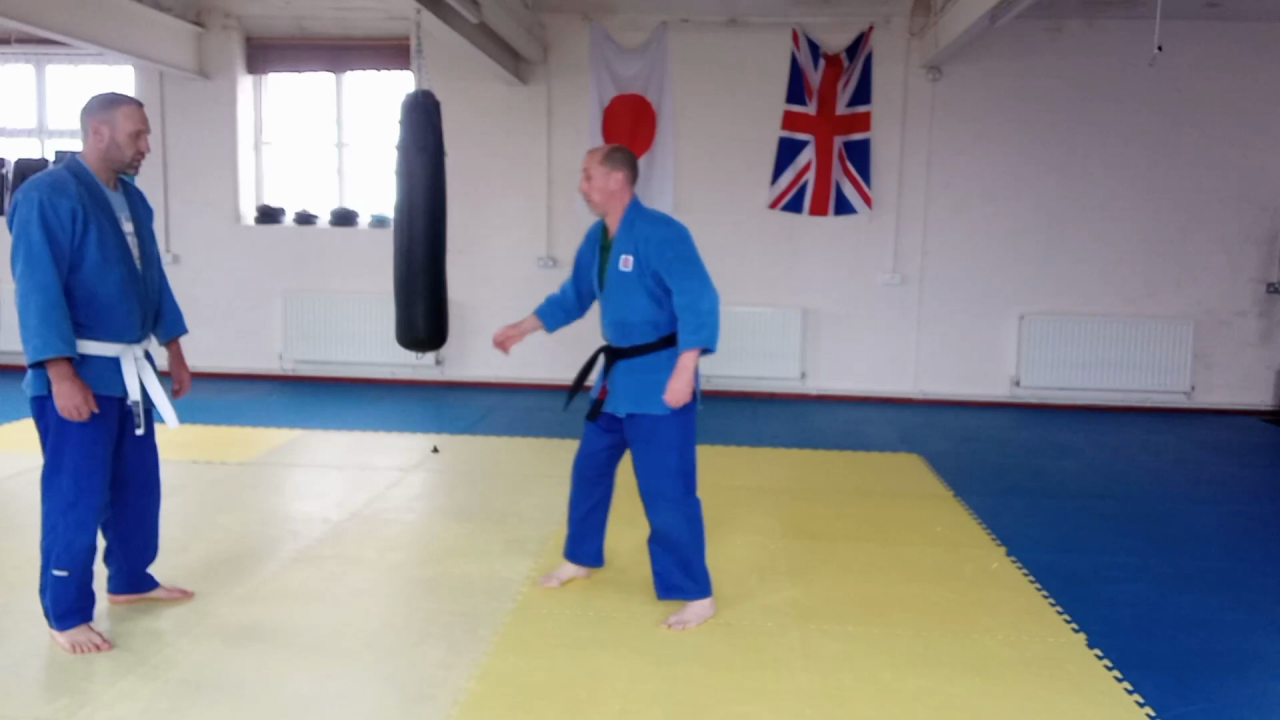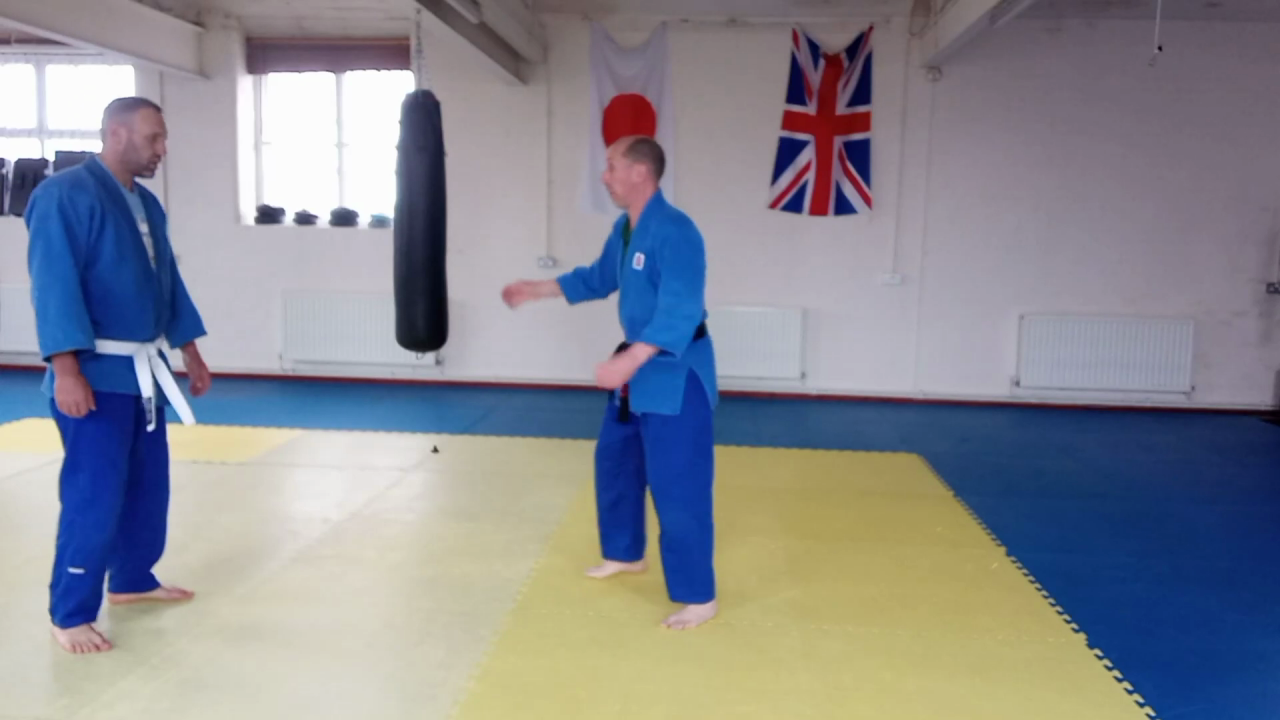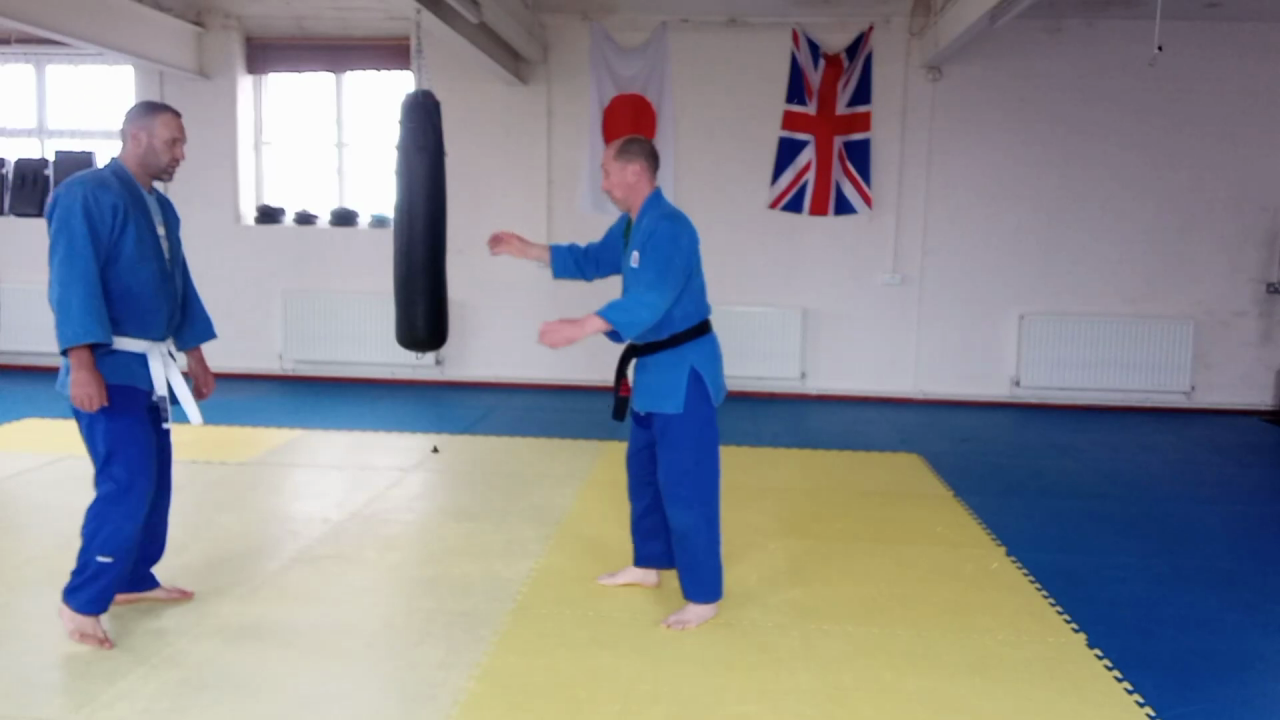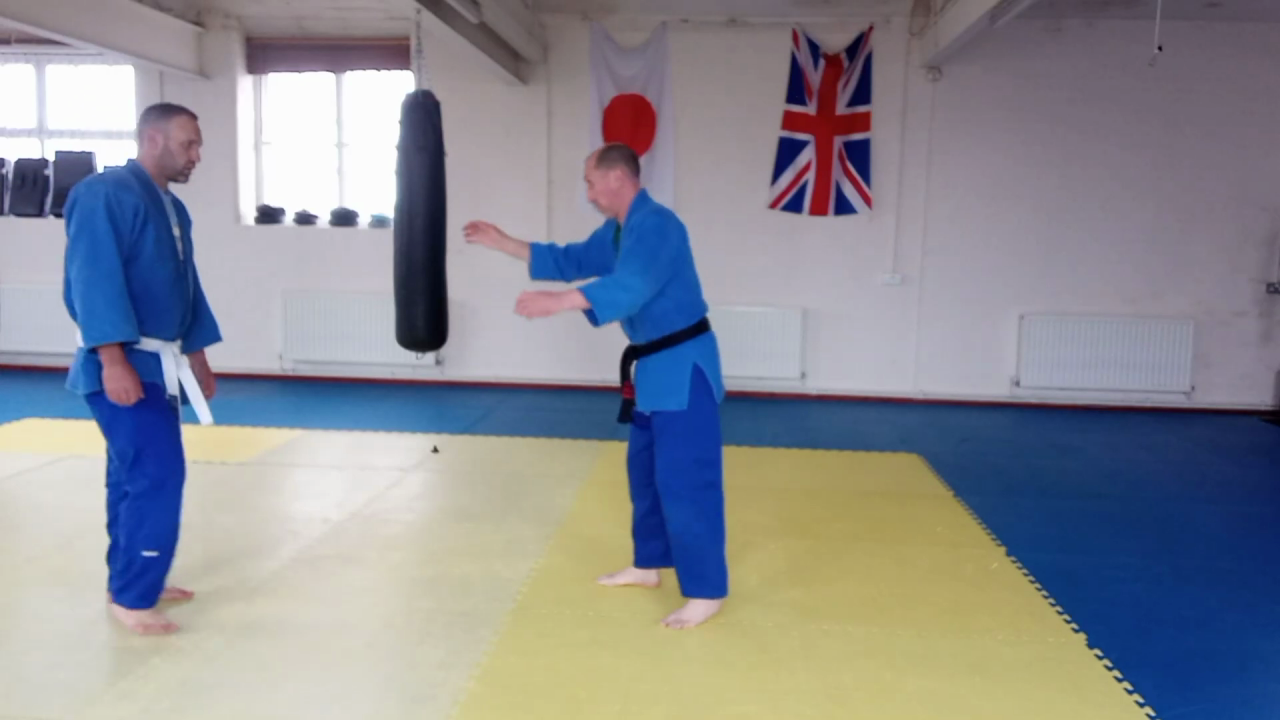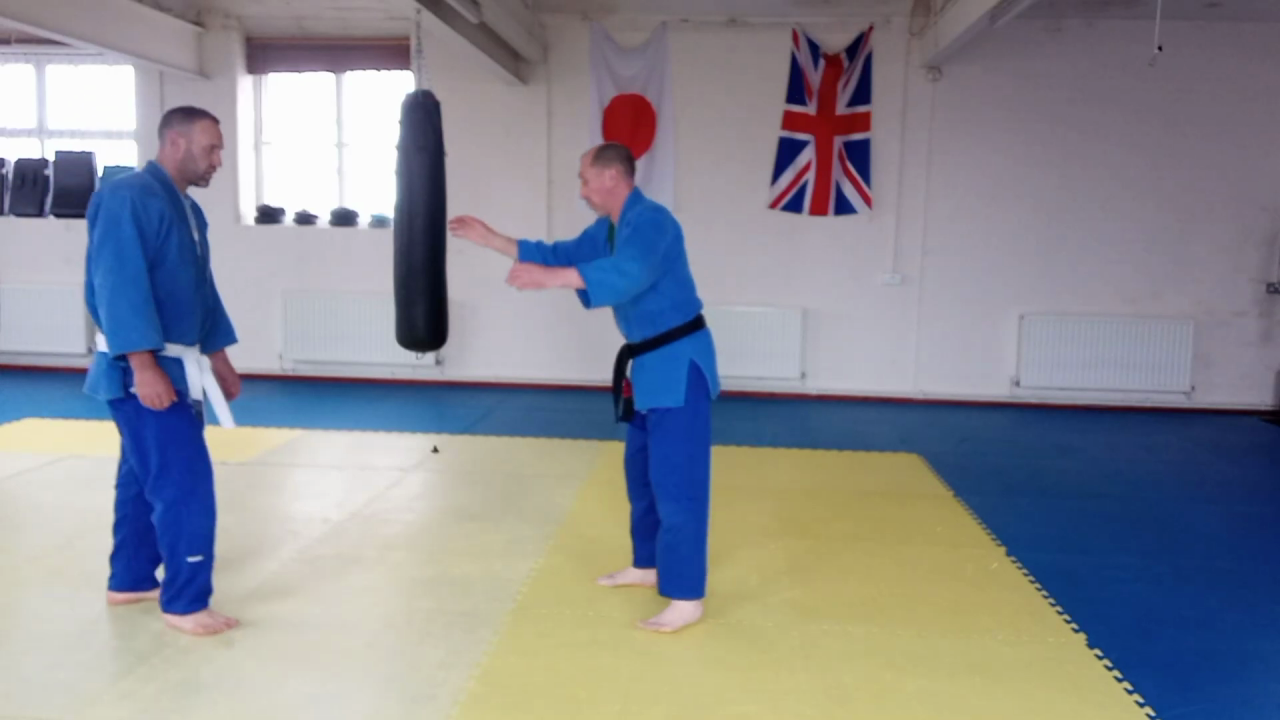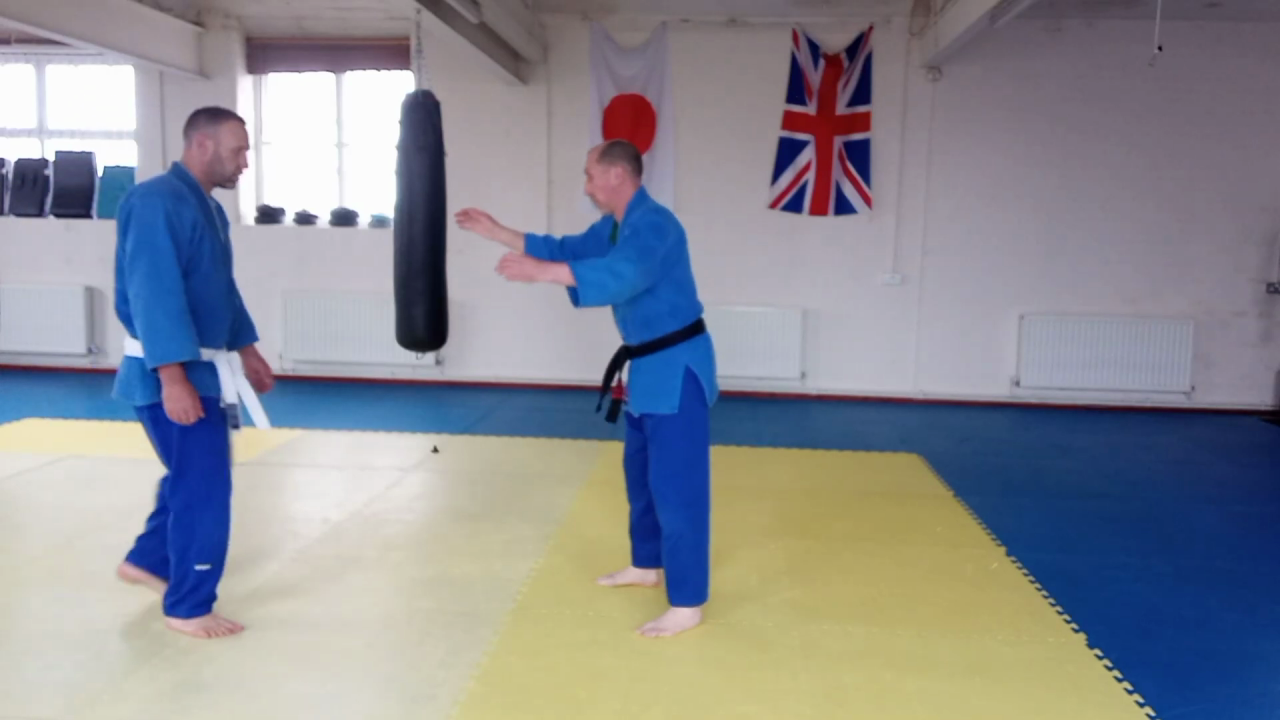
dt=0.2s
person 1, frame 1
left shoulder: (132, 199)
right shoulder: (46, 195)
left elbow: (152, 278)
right elbow: (39, 292)
left wrist: (173, 349)
right wrist: (61, 374)
left hip: (127, 367)
right hip: (77, 372)
left knee: (138, 482)
right knee: (76, 495)
left ankle: (131, 580)
right ankle: (67, 615)
person 1, frame 2
left shoulder: (145, 202)
right shoulder: (64, 195)
left elbow: (167, 282)
right elbow: (55, 287)
left wrist: (190, 351)
right wrist: (66, 370)
left hip: (141, 367)
right hip: (93, 372)
left knee: (147, 482)
right knee: (94, 493)
left ankle: (132, 580)
right ankle: (70, 613)
person 1, frame 3
left shoulder: (160, 206)
right shoulder: (87, 194)
left elbow: (178, 285)
right elbow: (74, 284)
left wrist: (195, 355)
right wrist: (81, 363)
left hip: (150, 365)
right hip: (107, 367)
left knee: (151, 481)
right knee: (127, 484)
left ankle: (133, 580)
right ankle: (82, 601)
person 1, frame 4
left shoulder: (172, 208)
right shoulder: (105, 194)
left elbow: (186, 286)
right elbow: (95, 282)
left wrist: (197, 358)
right wrist: (114, 360)
left hip: (159, 362)
right hip: (122, 364)
left knee: (137, 475)
right knee: (157, 474)
left ankle: (137, 579)
right ankle: (133, 595)
person 1, frame 5
left shoulder: (188, 209)
right shoulder: (127, 198)
left elbow: (201, 291)
right elbow: (120, 289)
left wrist: (218, 358)
right wrist: (144, 366)
left hip: (176, 364)
right hip: (142, 369)
left knee: (145, 477)
right knee: (184, 480)
left ankle: (130, 579)
right ankle: (184, 601)
person 1, frame 6
left shoulder: (207, 208)
right shoulder: (156, 202)
right elbow: (154, 297)
left wrist: (247, 352)
right wrist: (173, 378)
left hip: (201, 368)
right hip: (171, 375)
left knee: (193, 477)
right knee: (202, 486)
left ankle: (148, 560)
right ankle: (187, 606)
person 2, frame 1
left shoulder: (661, 234)
right shoulder: (596, 238)
left elbow: (699, 303)
right elbow: (574, 295)
left wrist: (684, 368)
right wrist: (522, 328)
left hip: (661, 374)
right hip: (618, 372)
left knee: (666, 488)
right knee: (591, 467)
left ankle: (696, 595)
right ankle: (580, 558)
person 2, frame 2
left shoulder: (675, 232)
right shoulder: (625, 228)
left elbow: (681, 309)
right elbow: (601, 277)
left wrist: (630, 359)
right wrist: (538, 289)
left hip: (675, 372)
right hip: (641, 367)
left knee: (677, 485)
right knee: (614, 460)
left ankle: (699, 597)
right ankle: (625, 553)
person 2, frame 3
left shoulder: (668, 227)
right shoulder: (629, 226)
left elbow: (649, 300)
right elbow: (592, 260)
left wrist: (579, 327)
right wrist: (527, 250)
left hip: (683, 367)
right hip: (655, 366)
left knee: (684, 482)
right knee: (644, 472)
left ankle: (703, 596)
right ankle: (648, 565)
person 2, frame 4
left shoulder: (657, 225)
right shoulder: (617, 231)
left elbow: (631, 288)
right elbow: (572, 260)
left wrist: (557, 303)
right wrist: (504, 243)
left hip: (684, 366)
right hip: (654, 365)
left knee: (684, 480)
right knee: (645, 472)
left ankle: (706, 592)
right ankle: (648, 564)
person 2, frame 5
left shoulder: (651, 221)
right shoulder: (607, 229)
left elbow: (625, 274)
right elbow: (560, 254)
left wrist: (549, 278)
right wrist: (490, 238)
left hip: (679, 363)
right hip: (650, 363)
left knee: (676, 479)
right knee: (642, 470)
left ankle: (685, 596)
right ankle: (647, 565)
person 2, frame 6
left shoulder: (653, 224)
right shoulder: (613, 226)
left elbow: (618, 275)
right elbow: (568, 250)
left wrist: (541, 272)
right wrist: (497, 232)
left hip: (677, 367)
right hip: (650, 365)
left knee: (676, 483)
right knee: (642, 471)
left ankle: (687, 603)
right ankle: (648, 563)
